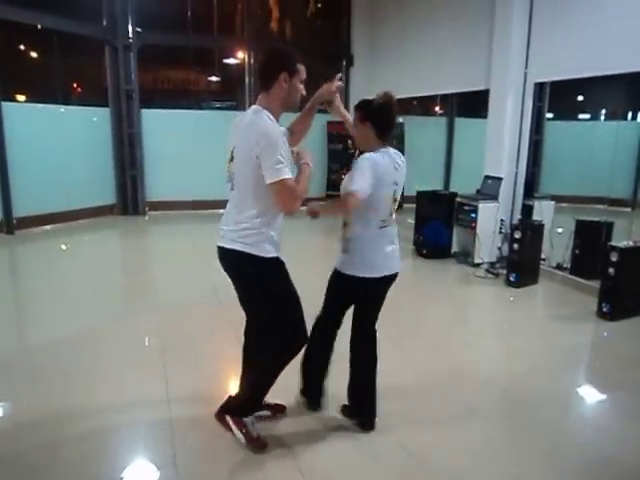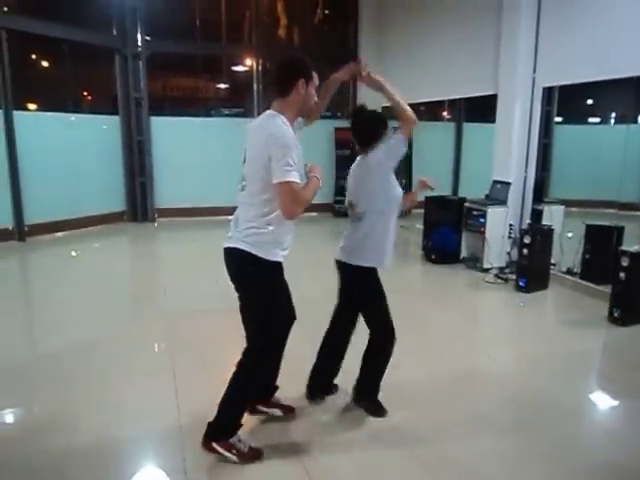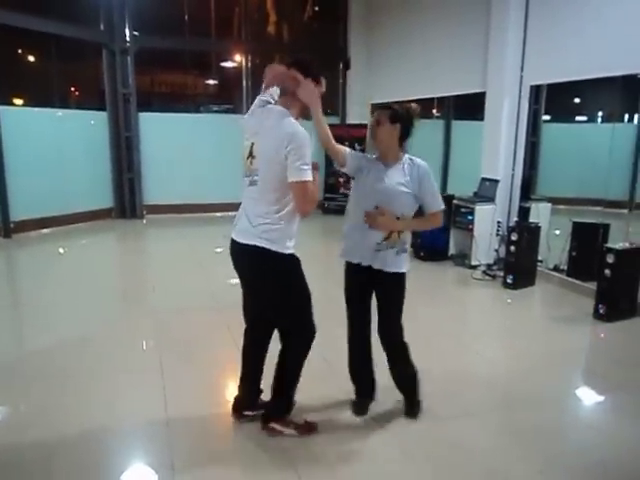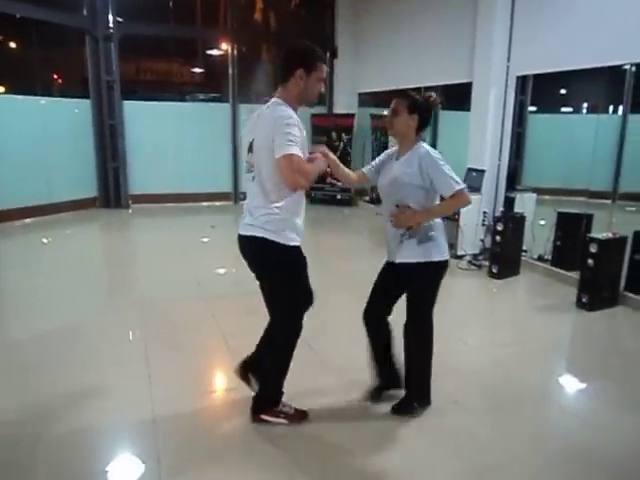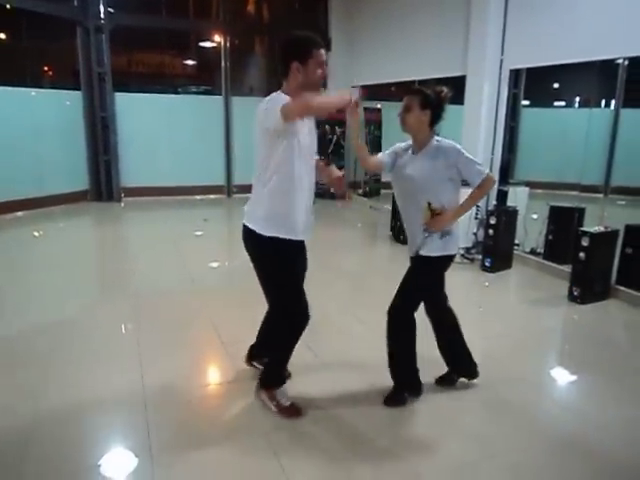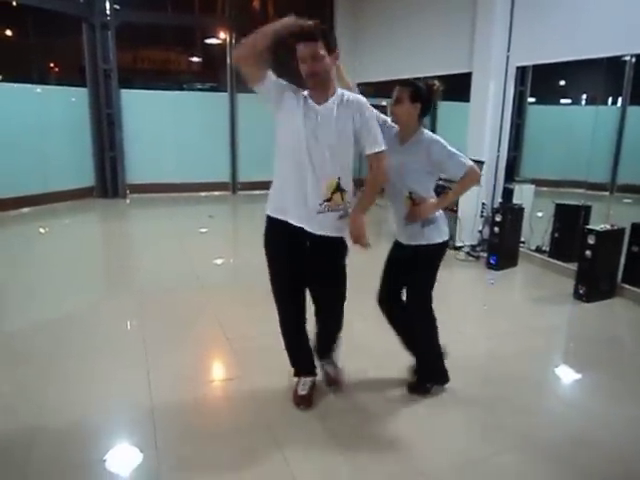
dt=0.4s
person 1, frame 1
left shoulder: (249, 121)
right shoulder: (266, 131)
left elbow: (289, 139)
right elbow: (290, 201)
left wrist: (317, 103)
right wrist: (306, 166)
left hip: (236, 246)
right hip: (254, 252)
left knee: (263, 327)
right knee: (292, 333)
left ankle: (250, 400)
right ankle: (238, 409)
person 1, frame 2
left shoulder: (267, 123)
right shoulder: (282, 136)
left elbow: (310, 113)
right elbow: (292, 206)
left wrist: (337, 81)
right wrist: (315, 180)
left hip: (247, 250)
right hip: (257, 255)
left knee: (280, 322)
right knee: (264, 345)
left ankle: (261, 396)
right ankle: (221, 432)
person 1, frame 3
left shoulder: (257, 115)
right shoulder: (295, 135)
left elbow: (271, 78)
right elbow: (306, 205)
left wrist: (279, 77)
right wrist: (316, 177)
left hip: (244, 243)
right hip: (271, 251)
left knee: (260, 326)
right knee: (300, 331)
left ankle: (247, 400)
right ankle: (278, 413)
person 1, frame 4
left shoulder: (266, 114)
right shoulder: (285, 119)
right elbow: (295, 179)
right wrist: (318, 163)
left hip: (255, 235)
right hip: (275, 241)
left knee: (298, 304)
right knee: (289, 322)
left ankle: (254, 366)
right ankle: (267, 404)
person 1, frame 5
left shoulder: (300, 115)
right shoulder: (275, 106)
right elbow: (307, 106)
left wrist: (328, 171)
right wrist: (346, 99)
left hip: (290, 231)
right hip: (268, 233)
left knee: (287, 305)
right knee: (294, 310)
left ankle: (261, 354)
right ankle: (271, 383)
person 1, frame 6
left shoulder: (354, 107)
right shoulder: (284, 98)
left elbow: (379, 166)
right elbow: (242, 56)
left wrist: (358, 214)
right wrist: (285, 24)
left hip: (329, 232)
right hip: (283, 225)
left knee: (331, 312)
right knee: (290, 307)
left ankle: (326, 355)
right ankle: (304, 371)
person 2, frame 1
left shoulder: (367, 163)
right shoulder: (396, 158)
left elbow: (351, 202)
right elbow: (365, 138)
left wrist: (321, 206)
right wrist: (339, 109)
left hip: (357, 265)
right hip: (385, 265)
left knee: (327, 323)
right knee: (364, 332)
left ankle: (313, 392)
right ankle: (363, 410)
person 2, frame 2
left shoulder: (360, 169)
right shoulder: (378, 163)
right elbow: (409, 121)
left wrist: (416, 193)
right wrist: (381, 86)
left hip: (351, 260)
right hip: (362, 264)
left knee: (343, 321)
right knee: (383, 332)
left ankle: (319, 385)
right ankle: (366, 393)
person 2, frame 3
left shoulder: (417, 170)
right shoulder: (363, 164)
left elbow: (436, 218)
right elbow: (330, 145)
left wrist: (395, 224)
right wrist: (313, 103)
left hip: (392, 266)
right hip: (357, 261)
left knee: (391, 332)
right knee: (358, 328)
left ankle: (410, 390)
right ankle: (364, 390)
person 2, frame 4
left shoulder: (426, 157)
right shoulder: (388, 158)
left elbow: (462, 197)
right elbow: (352, 180)
left wrist: (419, 216)
right wrist: (328, 157)
left hip: (426, 256)
right hip: (398, 255)
left knee: (417, 324)
right knee: (373, 314)
left ankle: (418, 395)
right ankle: (388, 378)
person 2, frame 5
left shoulder: (447, 151)
right shoulder: (400, 152)
left elbow: (487, 182)
right elbow: (367, 164)
left wrist: (453, 214)
right wrist: (354, 126)
left hip: (438, 247)
right hip: (419, 247)
left knee: (399, 312)
right knee: (437, 308)
left ankle: (407, 384)
right ankle: (463, 365)
person 2, frame 6
left shoulder: (431, 144)
right shoulder: (389, 133)
left elbow: (472, 174)
left wrist: (437, 204)
right wrist: (337, 68)
left hip: (427, 239)
right hip: (403, 237)
left knee: (418, 307)
right knee: (387, 298)
left ankle: (433, 373)
right ankle: (427, 360)
